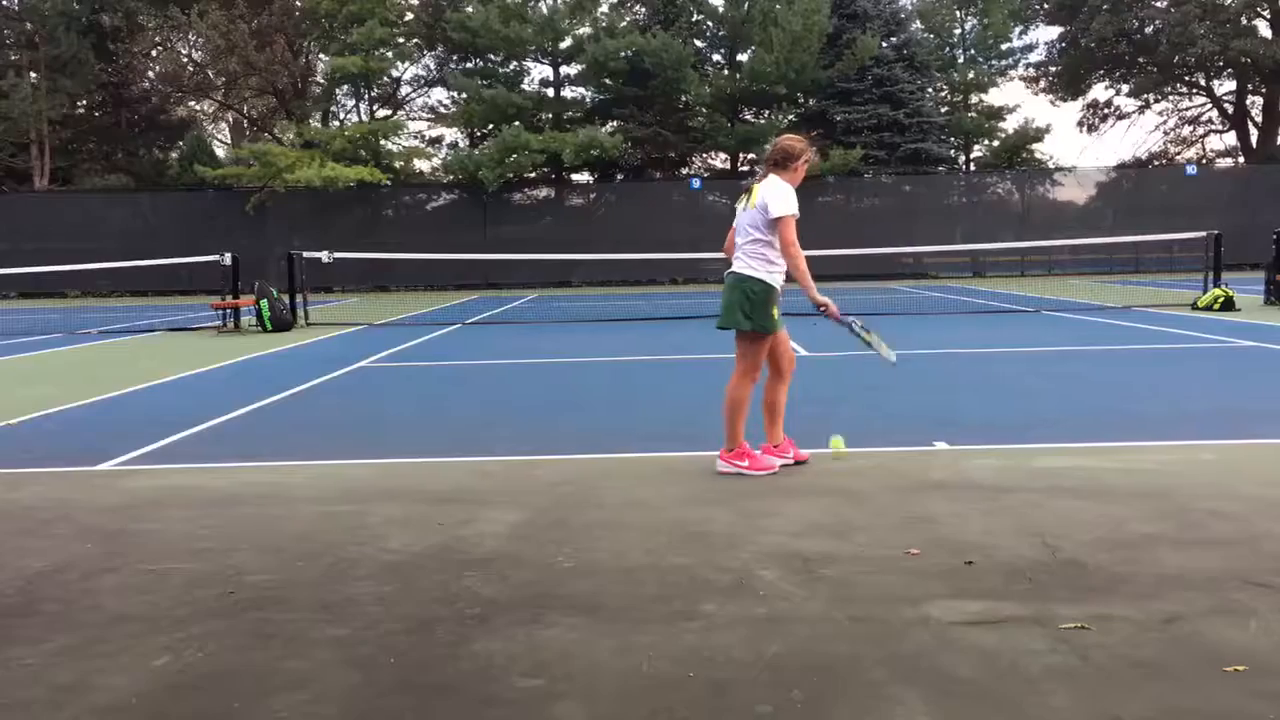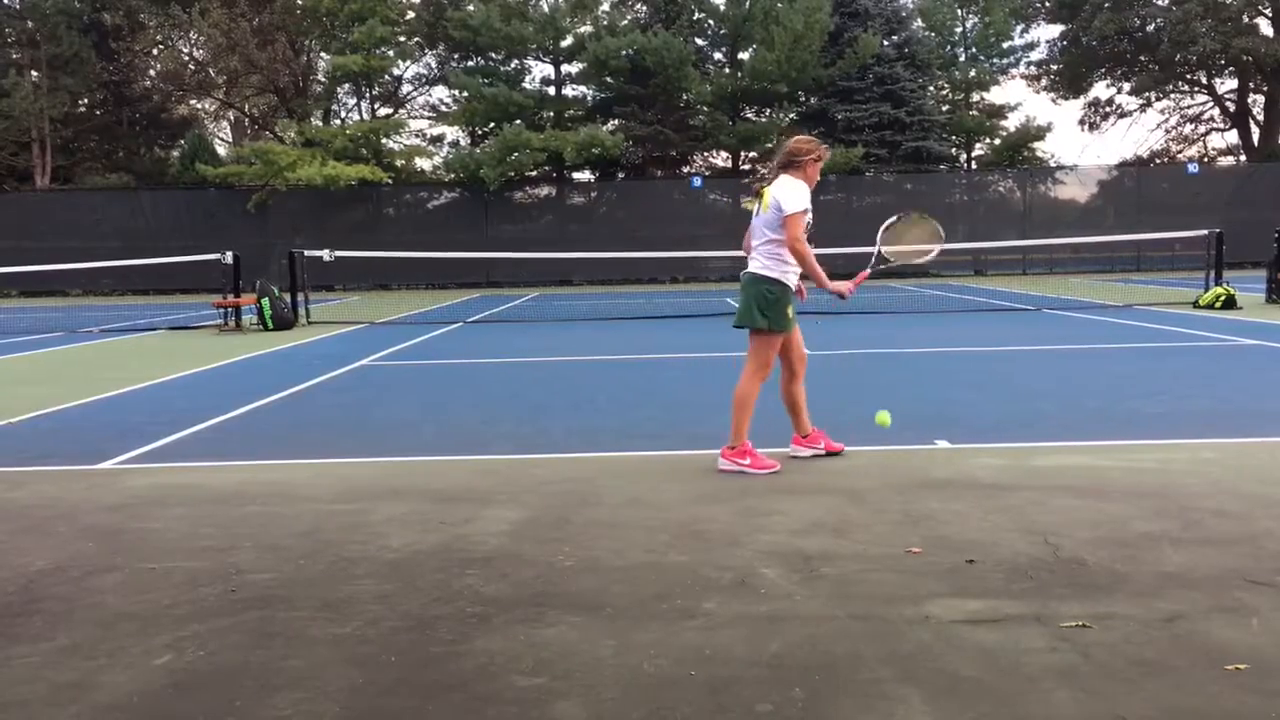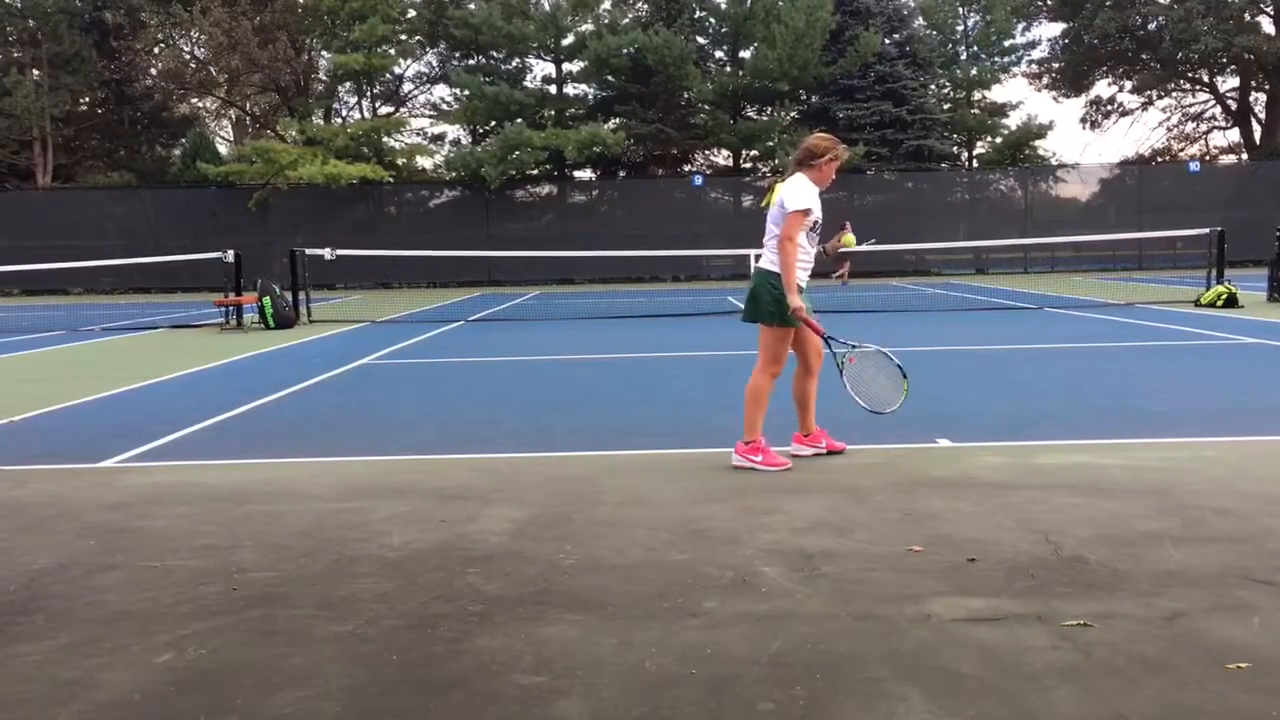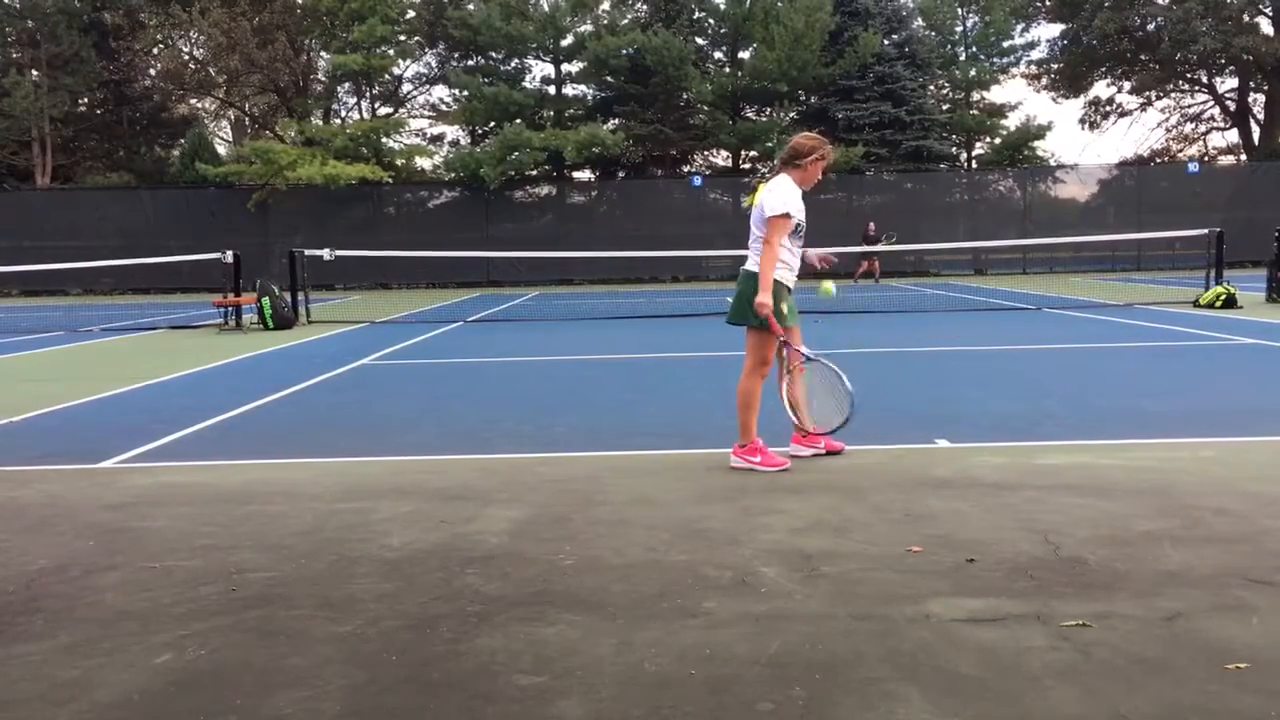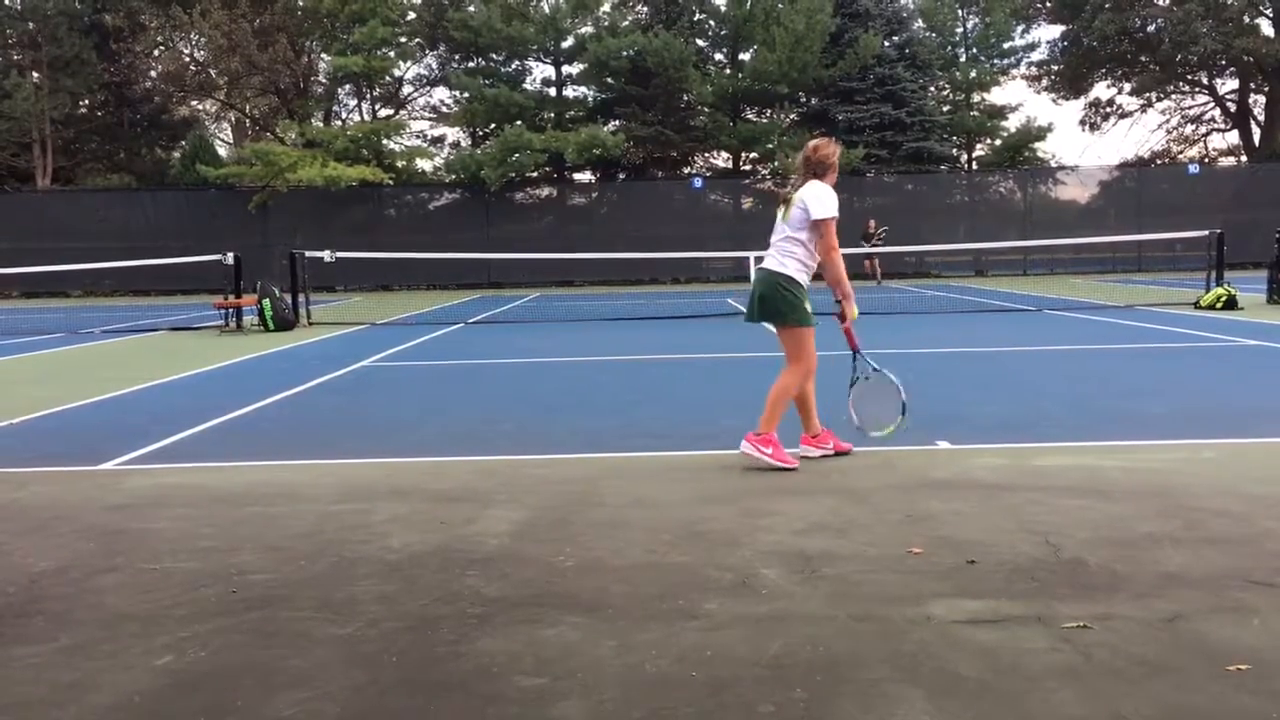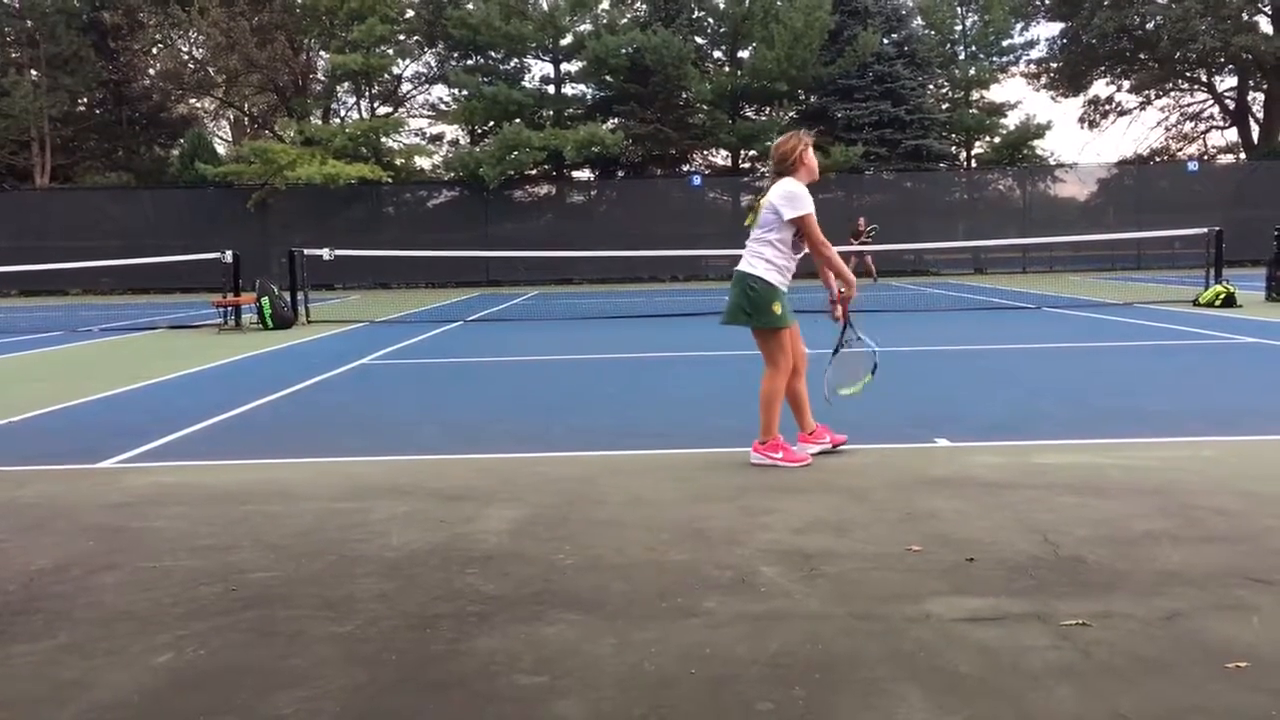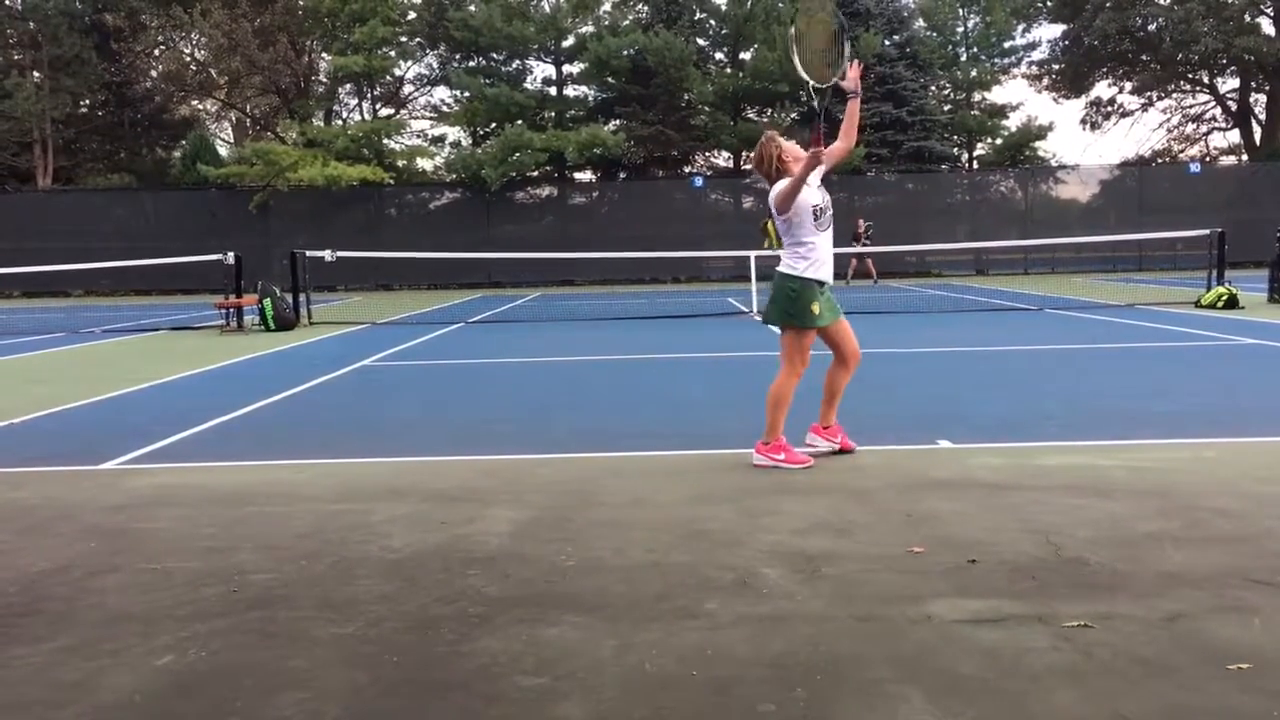
dt=0.7s
person 1, frame 1
left shoulder: (757, 191)
right shoulder: (781, 191)
left elbow: (730, 245)
right elbow: (789, 248)
right wrist: (815, 294)
left hip: (750, 285)
right hip: (755, 288)
left knee: (783, 366)
right knee: (747, 373)
left ankle: (775, 444)
right ankle: (732, 453)
person 1, frame 2
left shoulder: (773, 189)
right shoulder: (795, 189)
left elbow: (748, 243)
right elbow: (795, 243)
right wrist: (826, 284)
left hip: (768, 284)
right hip: (771, 287)
left knee: (796, 363)
right knee: (758, 370)
left ankle: (805, 437)
right ankle: (736, 450)
person 1, frame 3
left shoulder: (798, 186)
right shoulder: (802, 188)
right elbow: (786, 241)
left wrist: (825, 248)
right wrist: (792, 294)
left hip: (785, 285)
right hip: (778, 284)
left knee: (812, 358)
right knee: (770, 367)
left ankle: (807, 436)
right ankle: (749, 446)
person 1, frame 4
left shoulder: (786, 189)
right shoulder: (783, 189)
right elbow: (770, 243)
left wrist: (807, 257)
right wrist: (765, 291)
left hip: (777, 287)
right hip: (767, 287)
right knee: (759, 367)
left ankle: (804, 436)
right ankle: (746, 448)
person 1, frame 5
left shoulder: (801, 192)
right shoulder: (823, 193)
right elbow: (830, 251)
left wrist: (839, 293)
right wrist: (848, 299)
left hip: (776, 279)
right hip: (783, 282)
left knee: (805, 363)
right knee: (798, 366)
left ankle: (813, 436)
right ankle: (761, 437)
person 1, frame 6
left shoulder: (790, 192)
right shoulder: (793, 191)
left elbow: (812, 248)
right elbow: (819, 244)
left wrist: (834, 291)
right wrist: (848, 278)
left hip: (768, 286)
right hip: (759, 284)
left knee: (797, 362)
right knee: (780, 366)
left ankle: (810, 433)
right ankle: (767, 444)
person 1, frame 7
left shoulder: (812, 173)
right shoulder: (786, 188)
left elbow: (846, 142)
right elbow: (781, 206)
left wrist: (853, 94)
right wrist: (801, 175)
left hip: (818, 285)
right hip: (798, 285)
left knee: (849, 354)
right knee: (794, 367)
left ankle: (825, 428)
right ankle: (769, 446)
